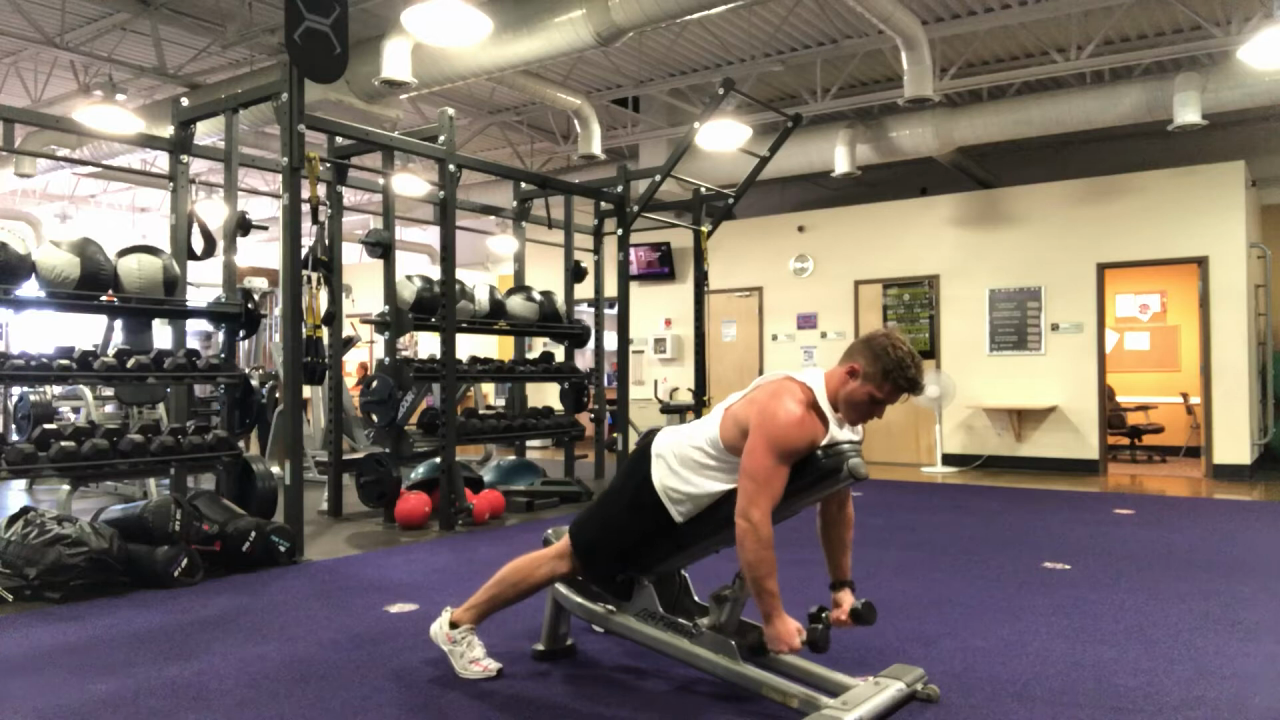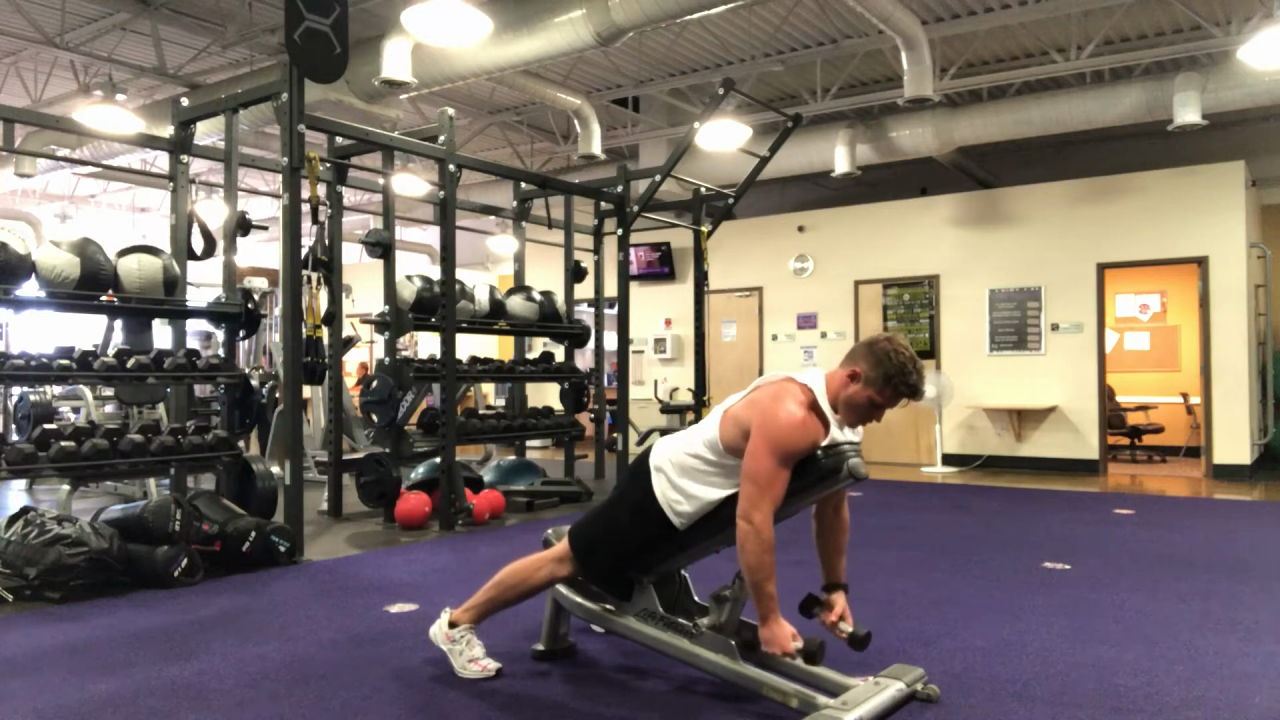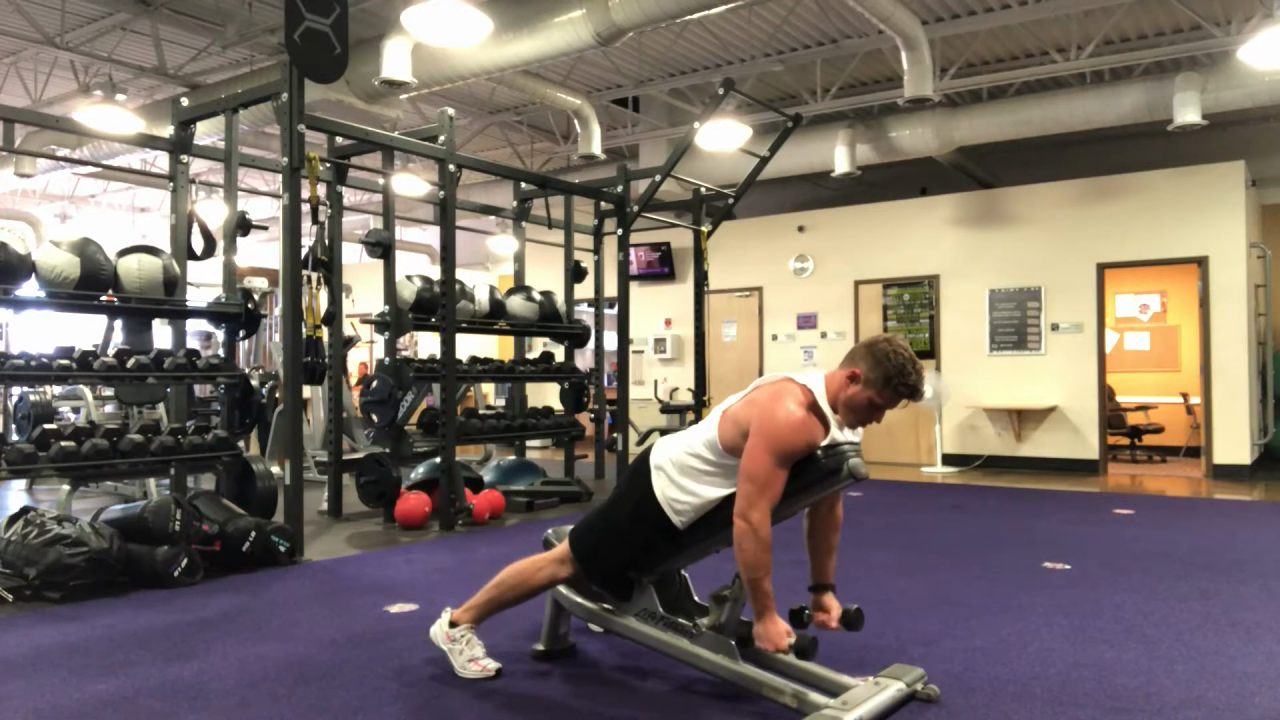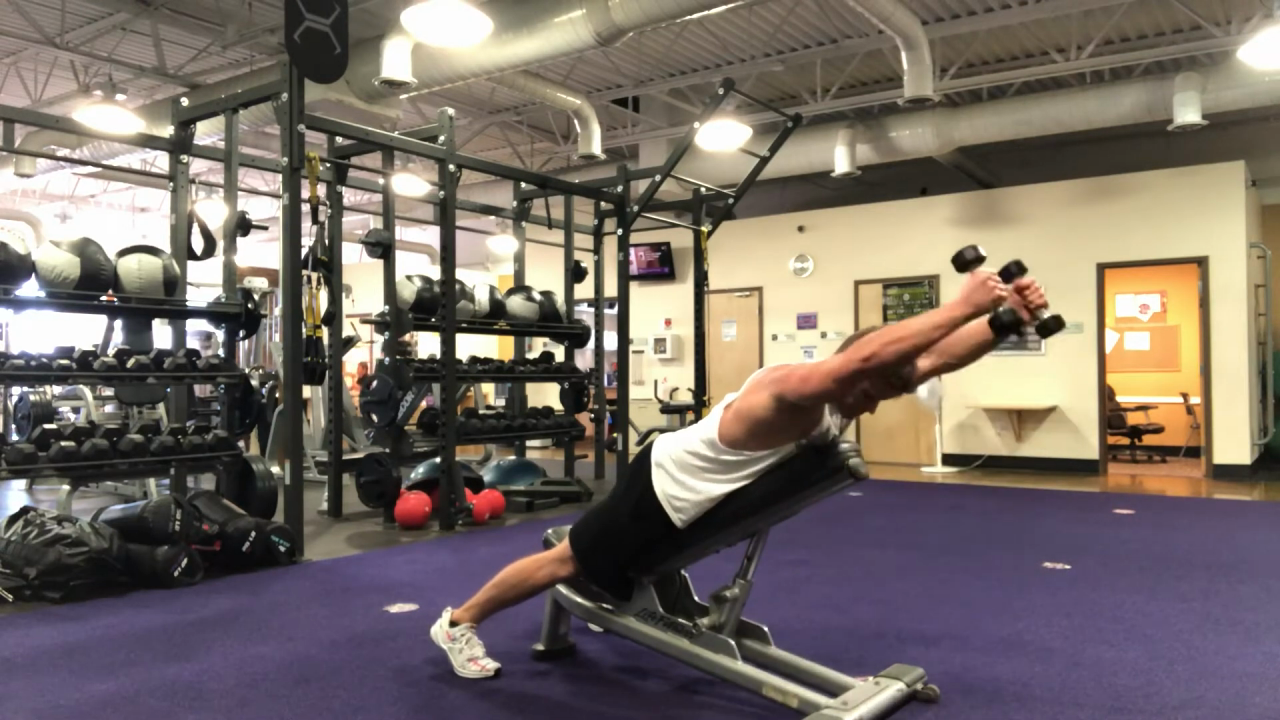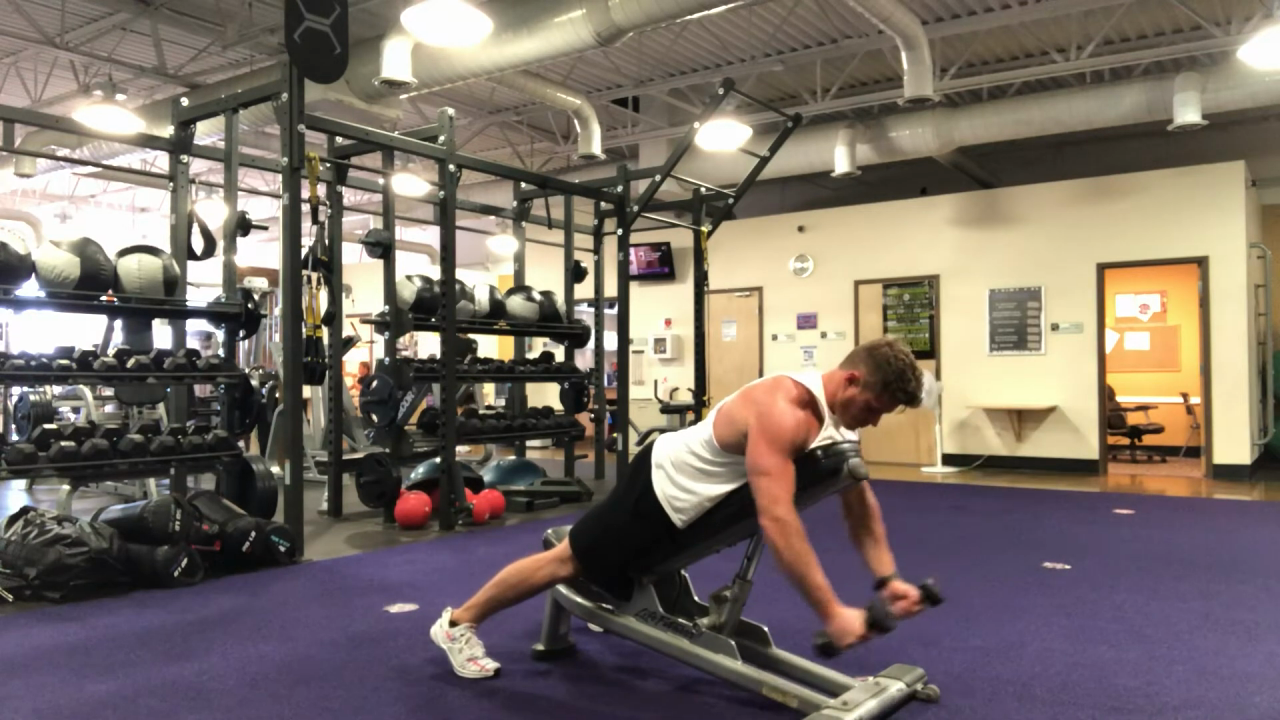
dt=1s
person 1, frame 1
left shoulder: (844, 416)
right shoulder: (790, 414)
left elbow: (836, 505)
right elbow: (750, 518)
left wrist: (842, 585)
right wrist: (774, 616)
left hip: (693, 491)
right hip: (662, 483)
right knee: (571, 554)
right ankle: (458, 624)
person 1, frame 2
left shoulder: (841, 415)
right shoulder: (790, 416)
left elbow: (832, 507)
right elbow: (752, 520)
left wrist: (835, 588)
right wrist: (769, 620)
left hip: (693, 497)
right hip: (663, 490)
right knee: (569, 559)
right ankle: (457, 624)
person 1, frame 3
left shoulder: (839, 415)
right shoulder: (789, 416)
left elbow: (826, 508)
right elbow: (749, 518)
left wrist: (823, 588)
right wrist: (764, 616)
left hip: (691, 502)
right hip: (662, 491)
right knee: (569, 560)
right ankle: (458, 623)
person 1, frame 4
left shoulder: (838, 394)
right shoulder: (792, 388)
left elbow: (930, 360)
right elbow: (868, 355)
right wrist: (964, 305)
left hip: (691, 501)
right hip: (663, 491)
right knee: (568, 560)
right ankle: (458, 623)
person 1, frame 5
left shoulder: (837, 411)
right shoulder: (785, 410)
left elbow: (859, 500)
right elbow: (777, 517)
left wrist: (887, 579)
right wrist: (831, 612)
left hip: (693, 502)
right hip: (663, 490)
right knee: (569, 560)
right ankle: (458, 623)
